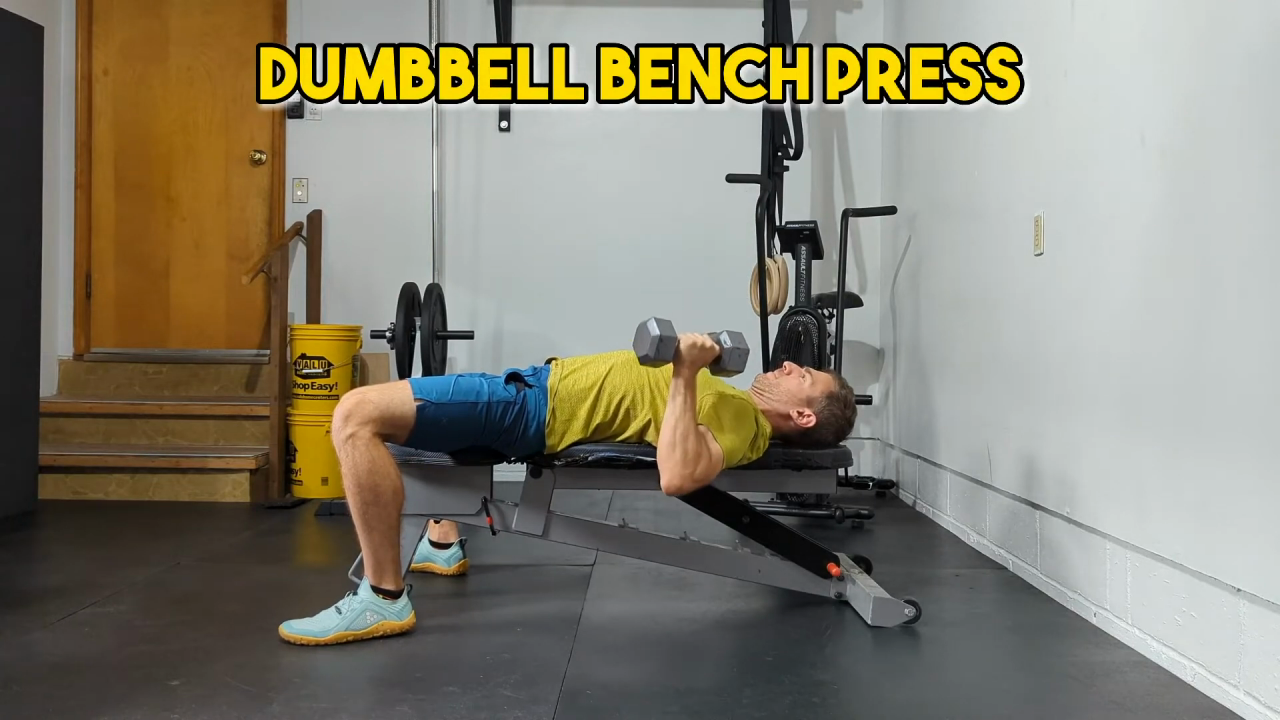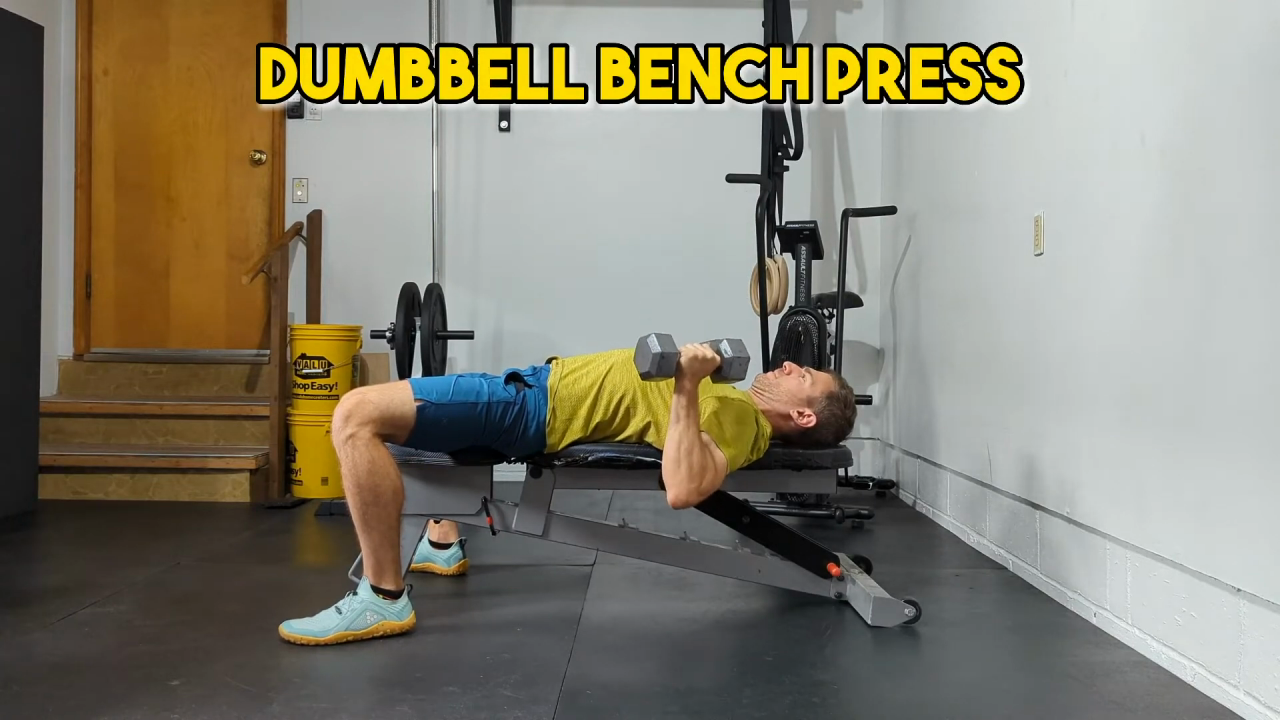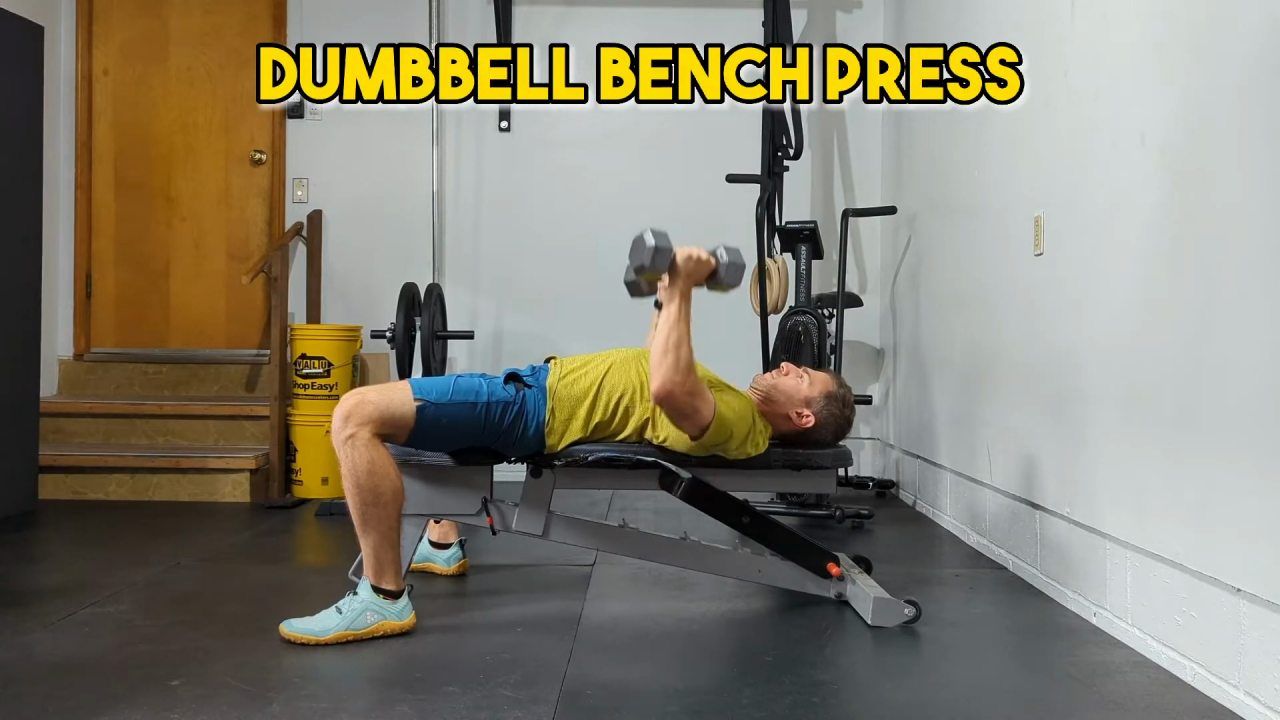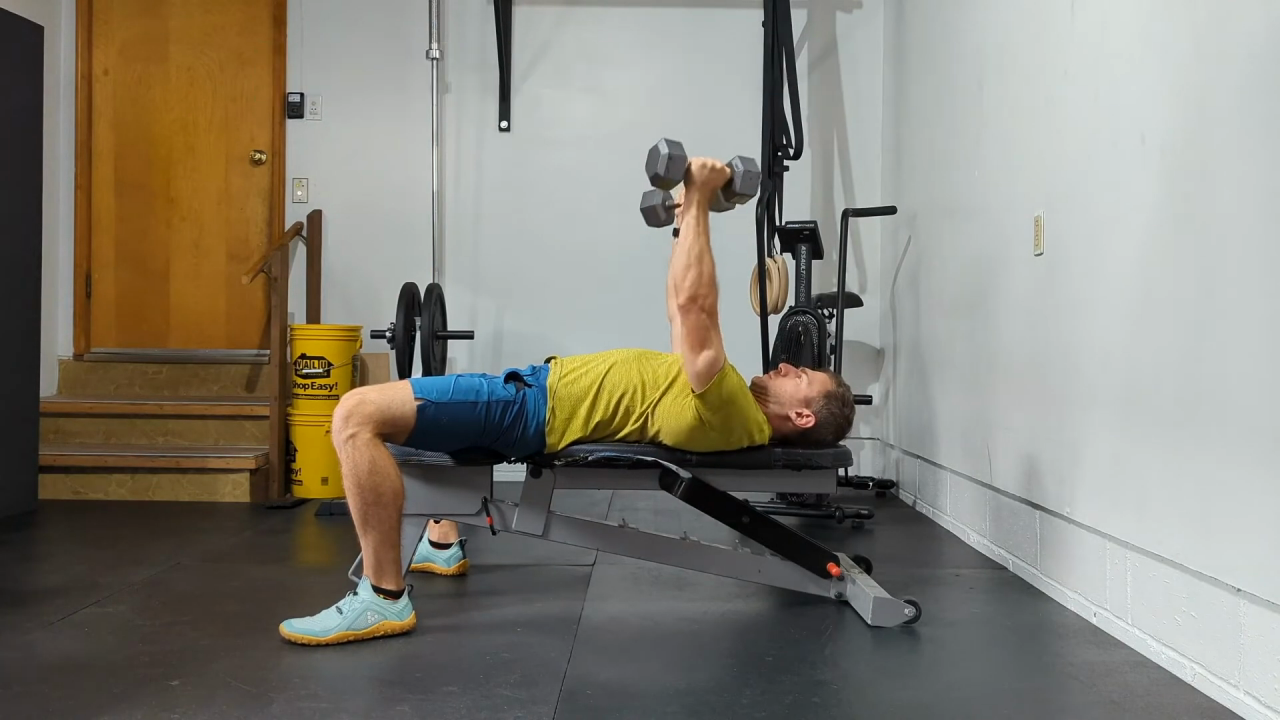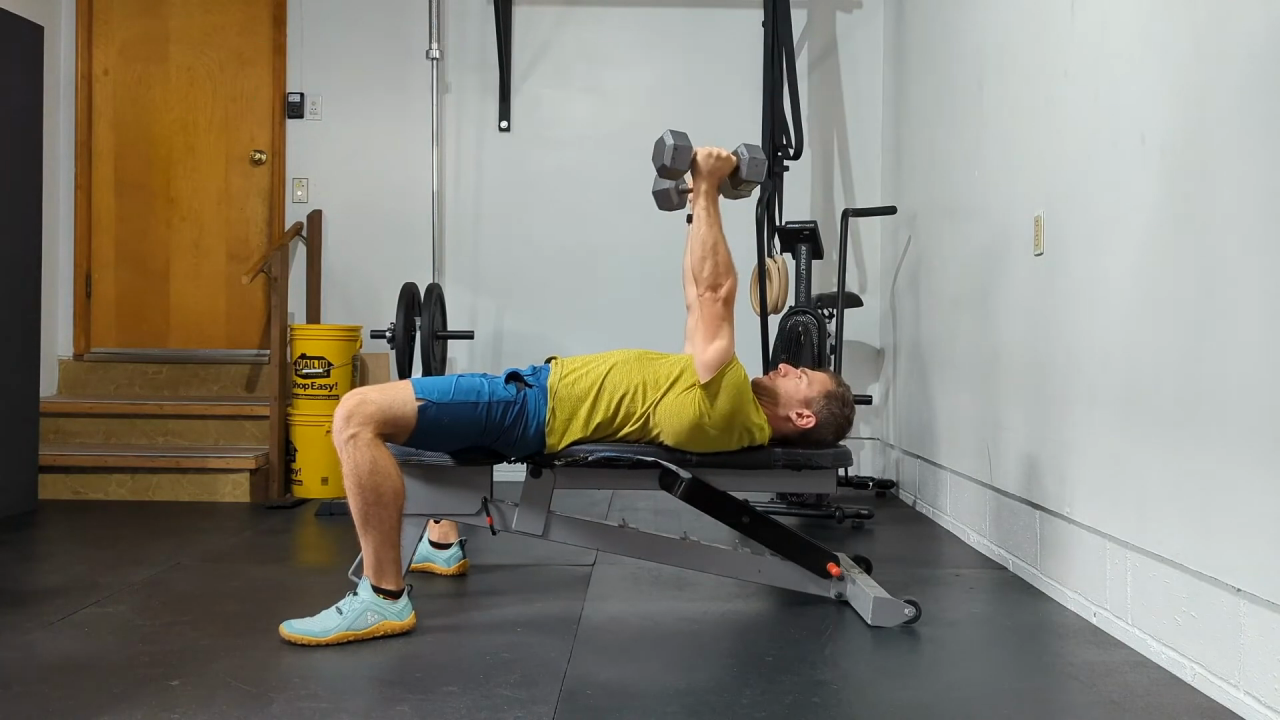
dt=0.4s
person 1, frame 1
left shoulder: (740, 424)
right shoulder: (740, 410)
left elbow: (677, 476)
left wrist: (684, 375)
right wrist: (688, 365)
left hip: (537, 407)
right hip: (546, 385)
left knee: (358, 414)
right knee: (417, 403)
left ankle: (383, 598)
right ankle: (442, 546)
person 1, frame 2
left shoulder: (738, 425)
right shoulder: (738, 407)
left elbow: (682, 490)
left wrist: (685, 389)
left hip: (536, 407)
left knee: (358, 414)
right knee: (419, 402)
left ankle: (384, 597)
right ankle: (441, 544)
person 1, frame 3
left shoulder: (736, 425)
right shoulder: (735, 405)
left elbow: (664, 386)
right elbow: (666, 366)
left wrist: (683, 289)
right wrist: (672, 291)
left hip: (534, 408)
left knee: (357, 417)
right knee: (413, 399)
left ankle: (384, 598)
right ankle: (442, 545)
person 1, frame 4
left shoulder: (730, 416)
right shoulder: (735, 407)
left elbow: (690, 303)
right elbow: (690, 306)
left wrist: (699, 202)
right wrist: (687, 217)
left hip: (534, 409)
right hip: (544, 386)
left knee: (357, 416)
right knee: (416, 400)
left ankle: (384, 598)
right ankle: (442, 546)
person 1, frame 5
left shoulder: (729, 414)
right shoulder: (739, 406)
left elbow: (715, 293)
right elbow: (704, 300)
left wrist: (708, 191)
right wrist: (700, 203)
left hip: (533, 409)
left knee: (359, 415)
right knee: (416, 402)
left ankle: (383, 598)
right ankle: (442, 545)
